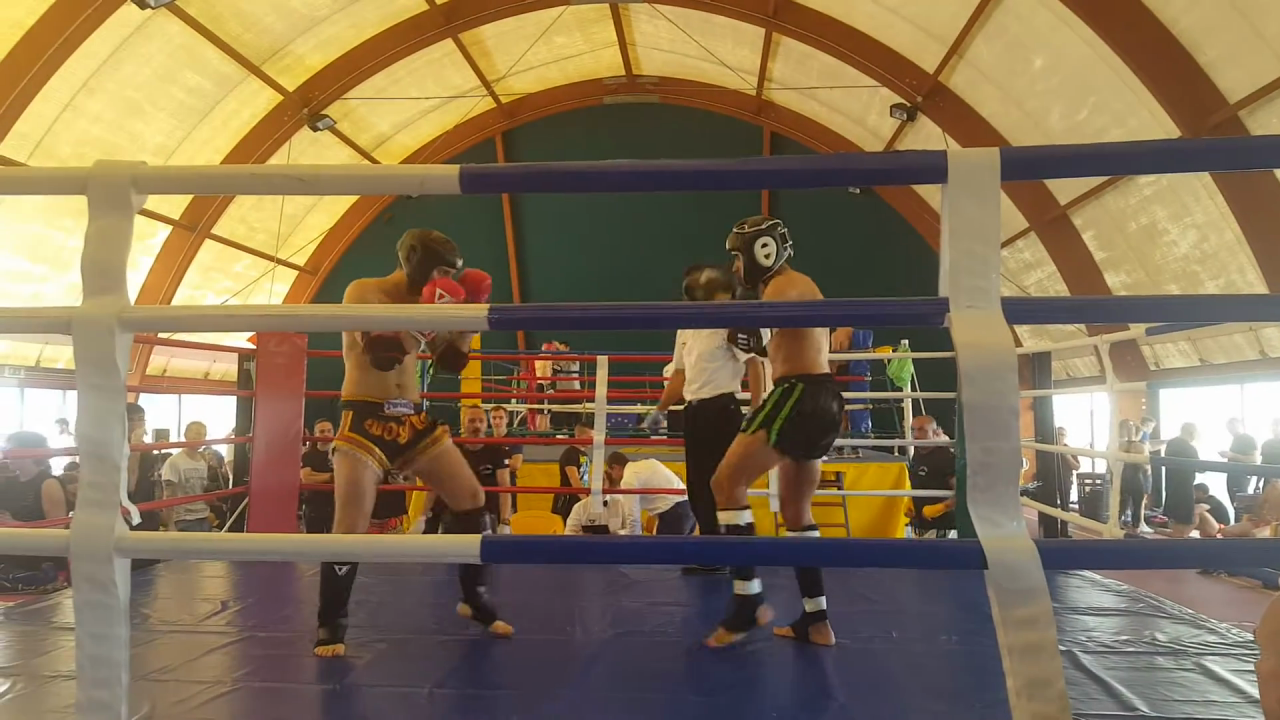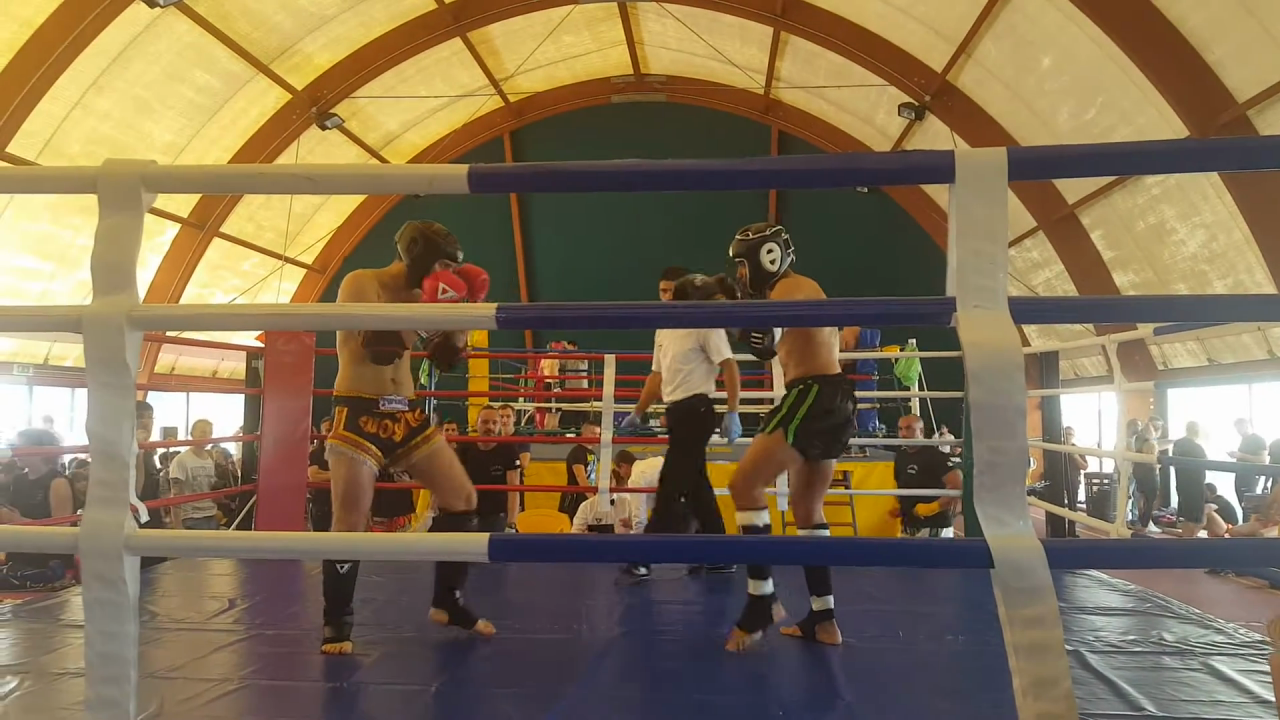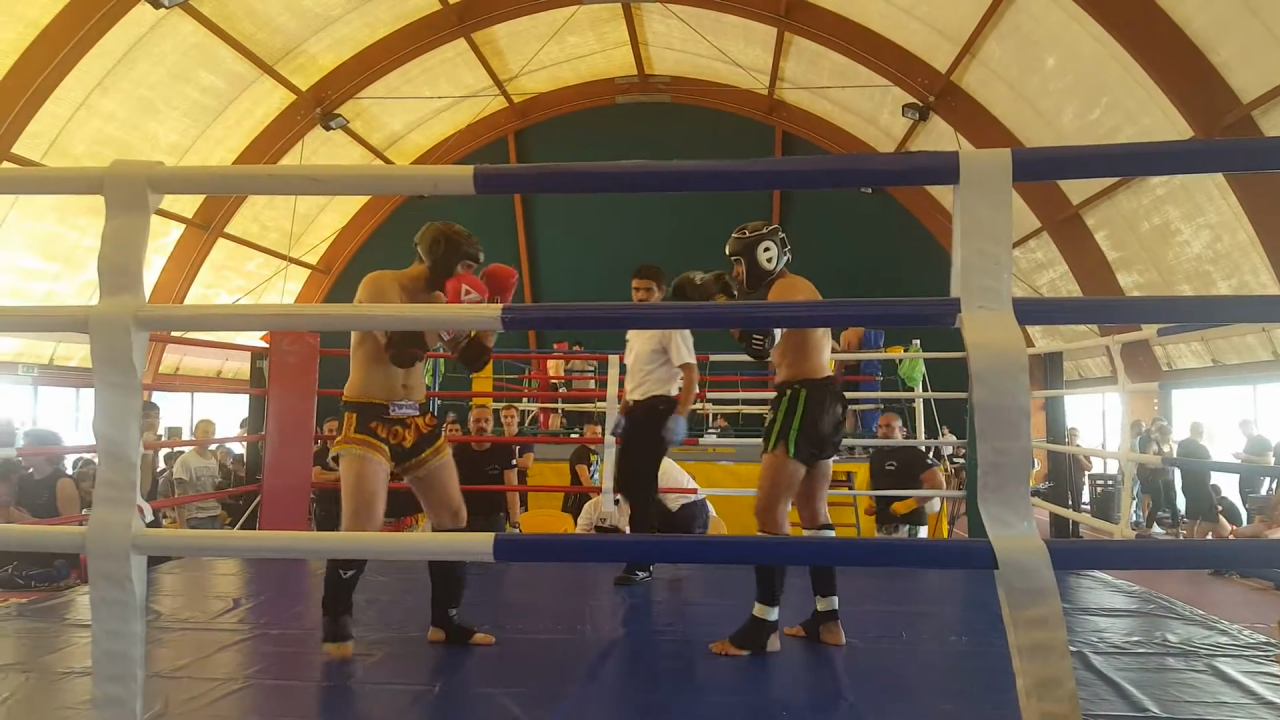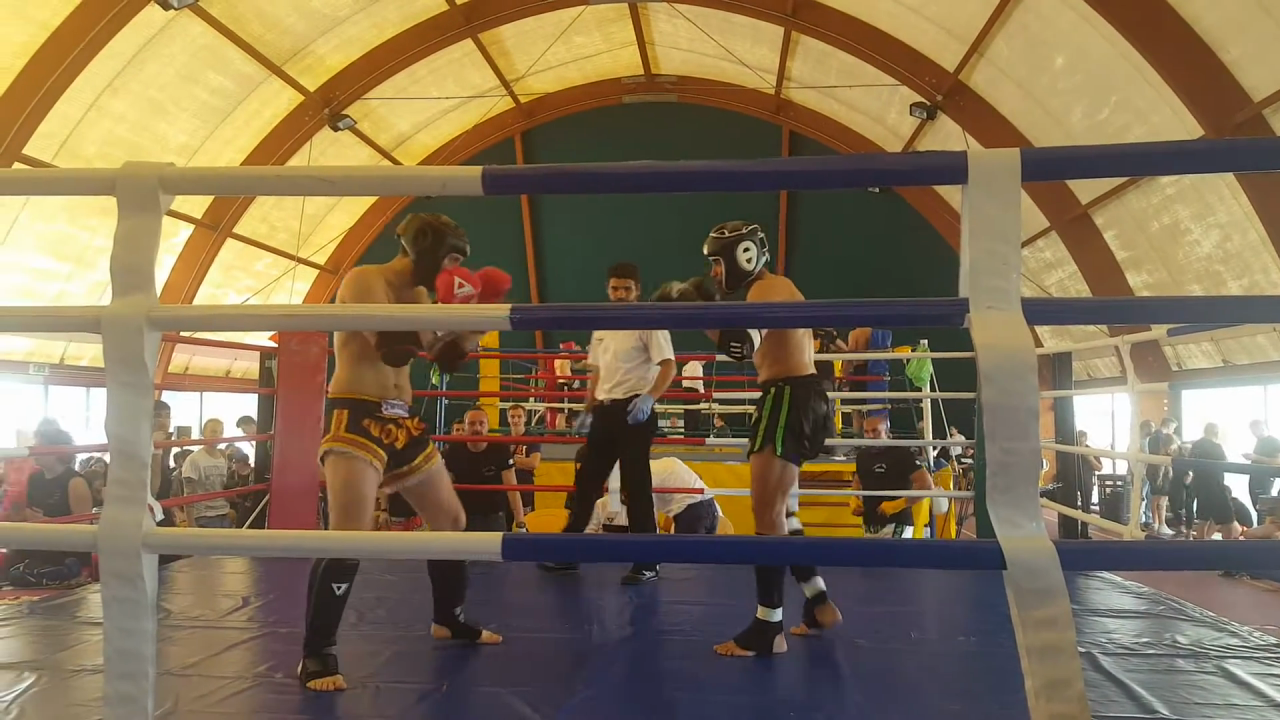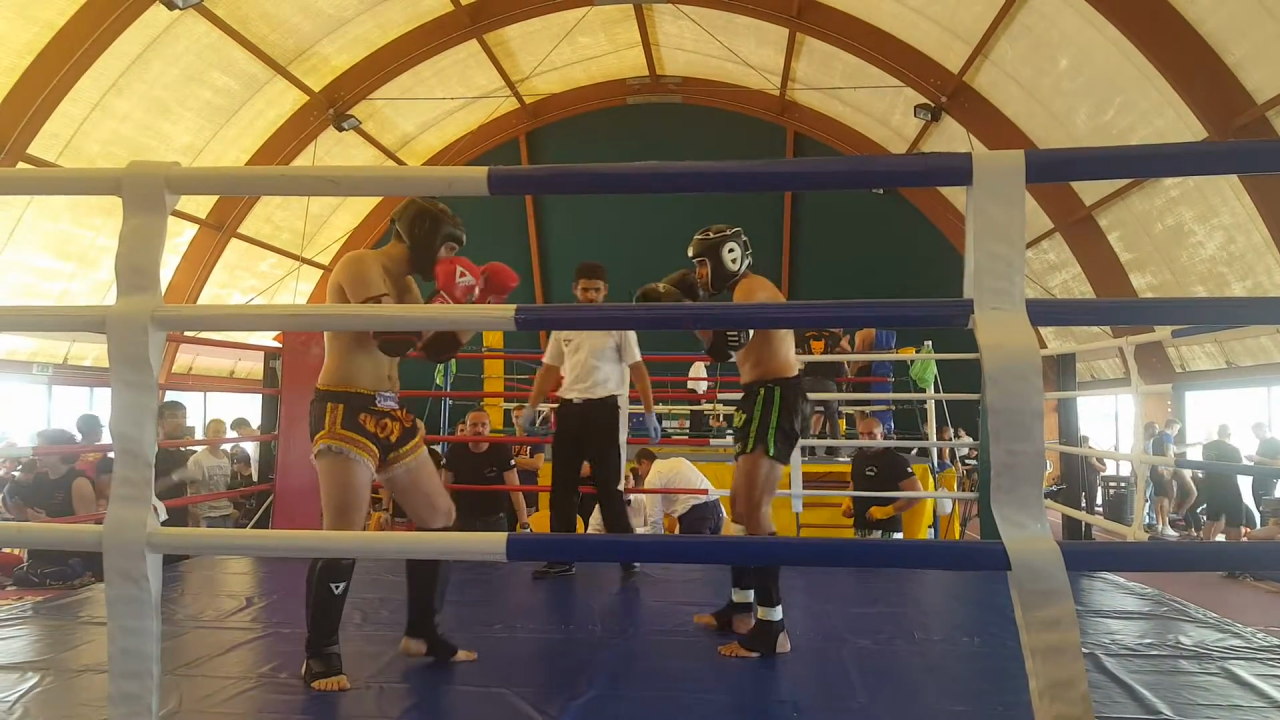
dt=0.3s
person 1, frame 1
left shoulder: (426, 300)
right shoulder: (362, 291)
left elbow: (450, 362)
right elbow: (381, 355)
left hip: (413, 418)
right hip: (365, 420)
left knee: (472, 499)
right knee: (351, 527)
left ankle: (475, 599)
right ankle: (331, 626)
person 1, frame 2
left shoulder: (420, 296)
right shoulder: (359, 283)
left elbow: (446, 357)
right elbow: (379, 349)
right wrist: (428, 310)
left hip: (407, 414)
right hip: (359, 417)
left knee: (462, 499)
right knee: (350, 526)
left ankle: (447, 602)
right ankle: (337, 623)
person 1, frame 3
left shoulder: (437, 298)
right shoulder: (378, 285)
left elbow: (473, 358)
right elbow: (401, 352)
left hip: (418, 420)
right hip: (368, 420)
left knee: (453, 518)
right knee: (362, 529)
left ankle: (445, 622)
right ankle: (336, 621)
person 1, frame 4
left shoulder: (418, 295)
right shoulder: (363, 280)
left elbow: (449, 359)
right elbow: (392, 350)
right wrist: (446, 310)
left hip: (403, 422)
right hip: (355, 420)
left knee: (451, 521)
right knee: (349, 539)
left ankle: (449, 619)
right ankle: (316, 655)
person 1, frame 5
left shoulder: (406, 282)
right shoulder: (359, 264)
left elbow: (436, 351)
right elbow: (393, 340)
left wrist: (477, 308)
right wrist: (446, 299)
left hip: (390, 412)
right hip: (345, 413)
left knee: (437, 520)
right knee: (343, 537)
left ankle: (420, 633)
right ankle: (320, 656)
person 2, frame 1
left shoulder: (785, 285)
right shoulder: (796, 285)
right elbow: (781, 339)
left hip: (800, 398)
right hip: (818, 400)
left knee: (726, 484)
right knee: (794, 510)
left ankle: (747, 600)
right ankle: (815, 620)
person 2, frame 2
left shoulder: (791, 288)
right shoulder: (797, 289)
left elbow: (761, 342)
right elbow: (775, 343)
right wrist: (738, 301)
left hip: (815, 397)
right hip: (829, 399)
left knee: (744, 484)
right knee: (807, 508)
left ankle: (761, 600)
right ankle: (823, 619)
person 2, frame 3
left shoulder: (787, 289)
right shoulder: (793, 290)
left elbow: (760, 343)
right elbow: (772, 346)
left wrist: (716, 302)
right wrist: (725, 299)
left hip: (804, 400)
right hip: (819, 400)
left knee: (769, 510)
right knee: (811, 509)
left ankle: (762, 625)
right ankle: (827, 619)
person 2, frame 4
left shoulder: (767, 289)
right shoulder: (774, 289)
left elbow: (740, 347)
right elbow: (750, 343)
right wrist: (710, 306)
left hip: (788, 399)
right hip: (803, 398)
left knee: (766, 511)
right knee: (776, 506)
left ankle: (768, 628)
right ankle: (820, 603)
person 2, frame 5
left shoulder: (752, 288)
right shoulder: (748, 292)
left elbow: (732, 340)
right elbow: (724, 351)
right wrist: (689, 309)
left hip: (775, 399)
right hip: (769, 400)
left knee: (753, 512)
right knee: (742, 506)
left ankle: (771, 629)
right ankle: (741, 608)
person 3, frame 1
right shoulder: (684, 330)
left elbow: (755, 366)
left wrist: (754, 411)
right wrist: (660, 410)
left hip: (722, 409)
right hip: (693, 411)
left knee: (712, 484)
right knee: (697, 486)
person 3, frame 2
left shoulder: (703, 324)
right shoulder: (662, 330)
left elbow: (729, 367)
right elbow: (657, 375)
left wrist: (732, 413)
right wrist: (638, 412)
left hip: (695, 410)
right hip: (675, 411)
left knee: (670, 484)
right knee: (695, 485)
person 3, frame 3
left shoulder: (671, 326)
right shoulder: (635, 328)
left elbow: (689, 372)
left wrist: (680, 416)
right wrist: (621, 413)
left hip: (657, 412)
right hip: (635, 412)
left knee: (641, 486)
right knee: (626, 483)
left ankle: (641, 562)
person 3, frame 4
right shoulder: (602, 326)
left elbow: (668, 366)
left wrist: (649, 399)
right wrist: (587, 412)
left hip: (634, 412)
right hip: (605, 412)
left knee: (636, 487)
right knee: (587, 482)
left ankle: (647, 563)
person 3, frame 5
left shoulder: (618, 325)
right shoulder: (563, 325)
left elbow: (637, 368)
right elbow: (549, 369)
left wrist: (649, 411)
right wrist: (532, 407)
left hip: (603, 410)
right hip: (568, 410)
left knee: (606, 485)
right knee: (563, 484)
right ankle: (563, 557)
